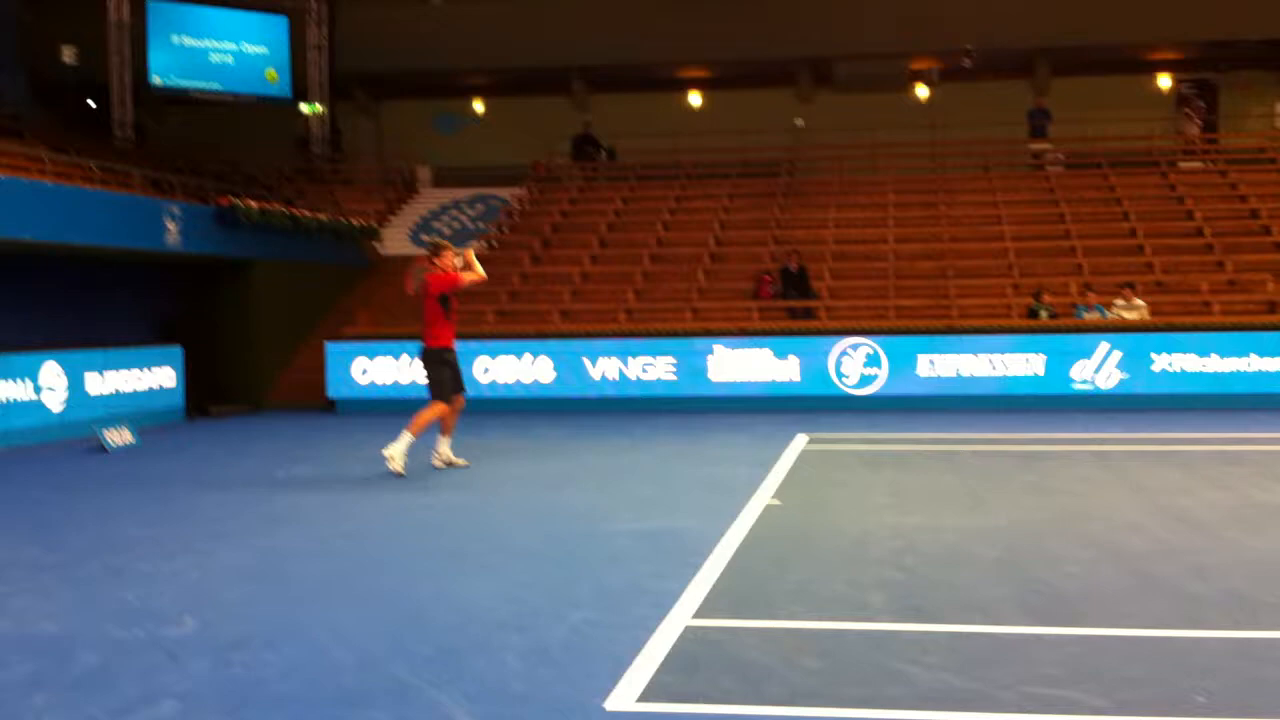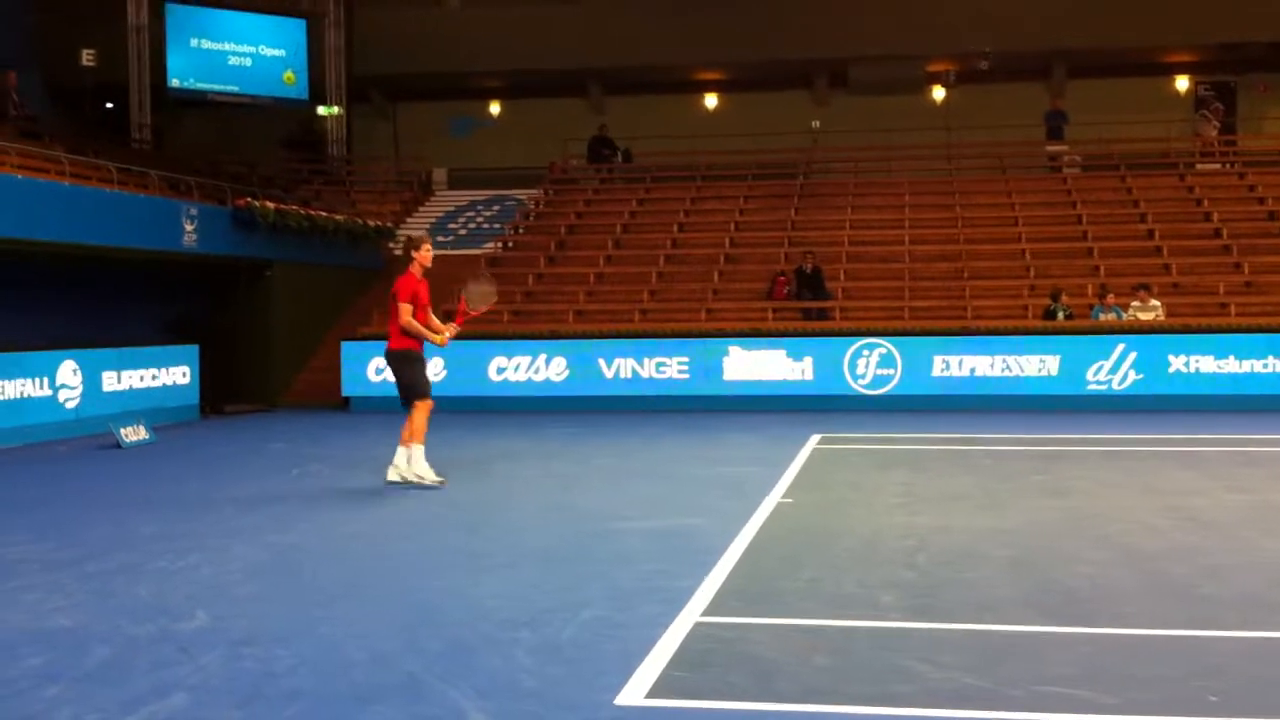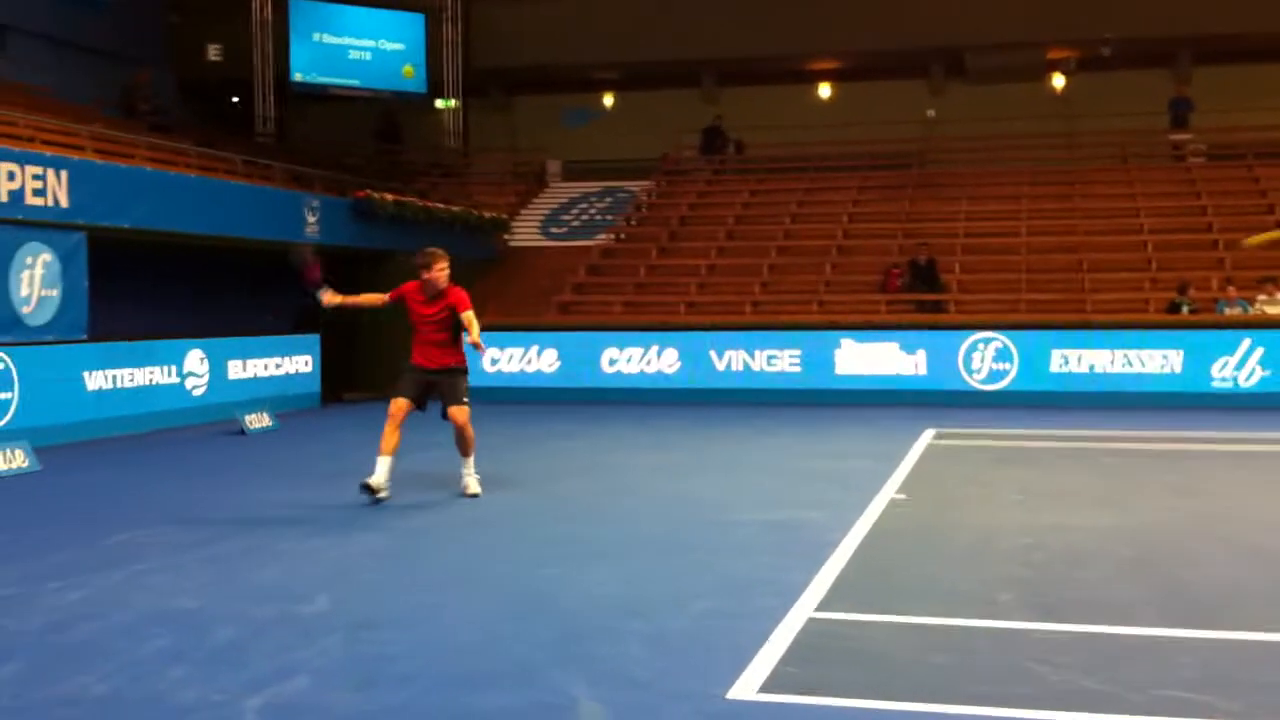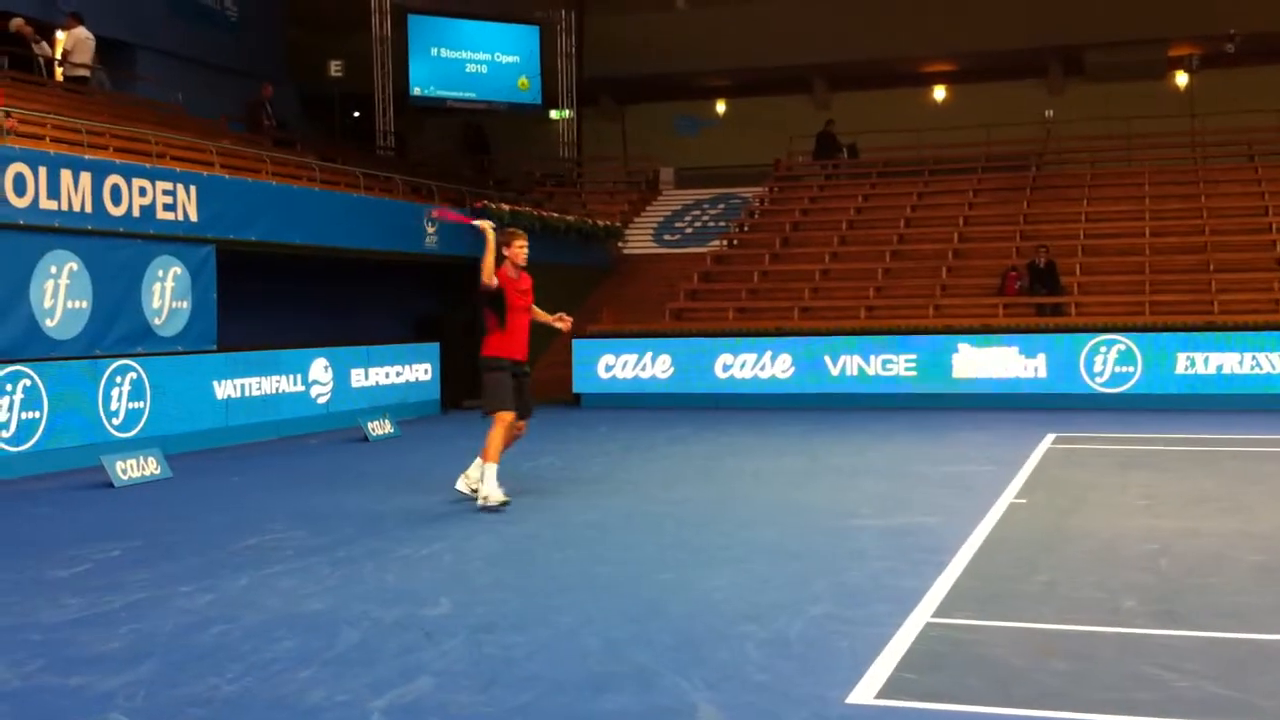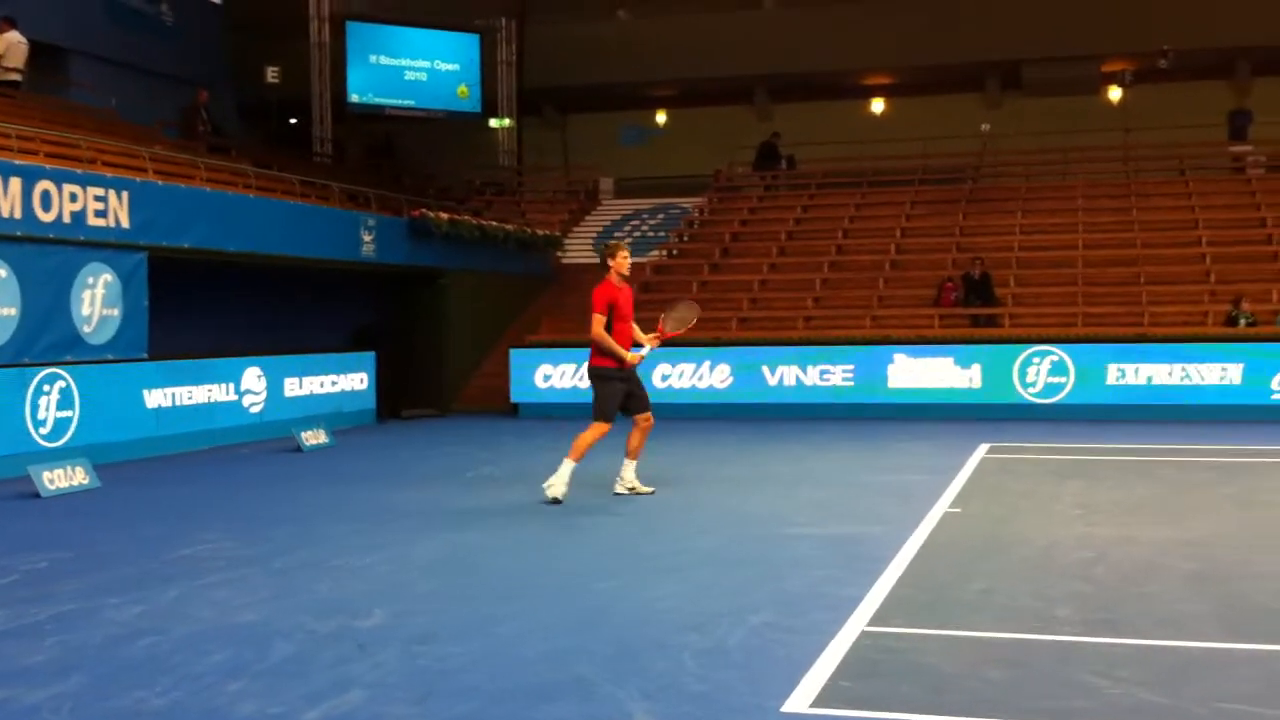
dt=1s
person 1, frame 1
left shoulder: (429, 279)
right shoulder: (442, 280)
right elbow: (480, 276)
right wrist: (471, 258)
left hip: (444, 350)
right hip: (437, 351)
left knee: (457, 401)
right knee: (440, 406)
left ankle: (443, 453)
right ankle: (397, 449)
person 1, frame 2
left shoulder: (422, 283)
right shoulder: (406, 283)
left elbow: (427, 315)
right elbow: (405, 321)
left wrist: (444, 329)
right wrist: (433, 338)
left hip: (412, 353)
right hip: (402, 351)
left knee: (422, 408)
right knee: (423, 404)
left ankle: (400, 467)
right ankle: (418, 466)
person 1, frame 3
left shoulder: (456, 295)
right shoulder: (407, 291)
left elbow: (471, 321)
right elbow: (380, 300)
left wrist: (473, 336)
right wrist: (340, 300)
left hip: (451, 368)
right hip: (419, 367)
left knee: (460, 419)
right knee: (396, 412)
left ankle: (469, 474)
right ankle: (379, 478)
person 1, frame 4
left shoulder: (526, 279)
right shoulder: (499, 278)
right elbow: (486, 282)
left wrist: (551, 319)
right wrist: (490, 237)
left hip: (519, 362)
right hip: (496, 361)
left knee: (517, 426)
right knee: (504, 419)
left ankle: (472, 477)
right ankle: (490, 486)
person 1, frame 5
left shoulder: (626, 289)
right shoulder: (603, 292)
right elbow: (596, 331)
left wrist: (643, 339)
right wrist: (624, 353)
left hip: (625, 368)
right hip: (604, 368)
left knee: (645, 420)
right knee: (600, 427)
left ankle: (626, 479)
right ankle: (559, 479)
